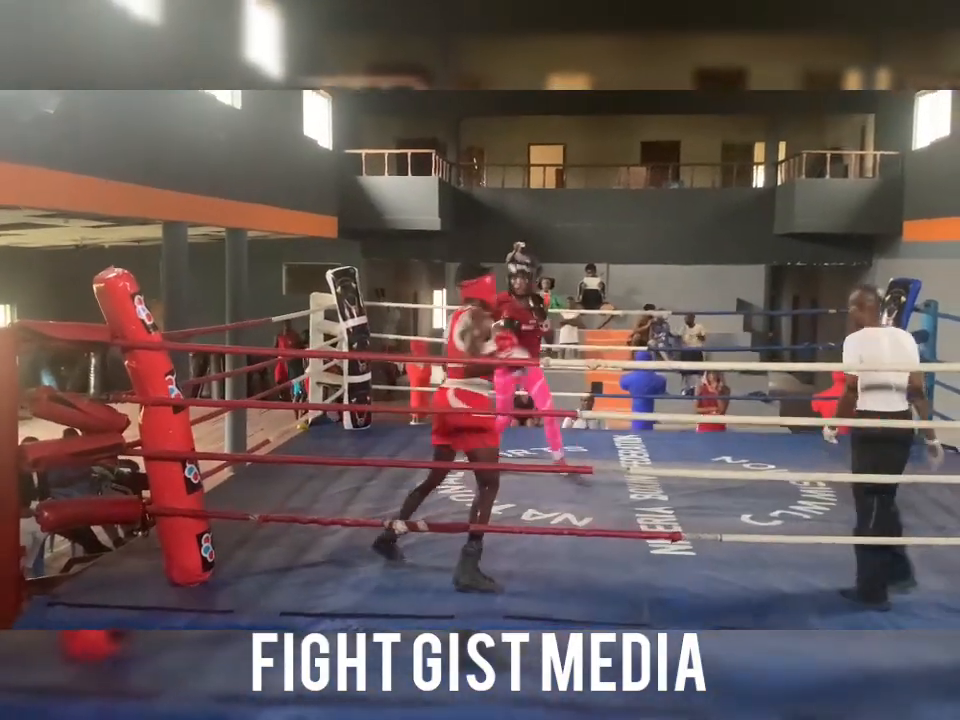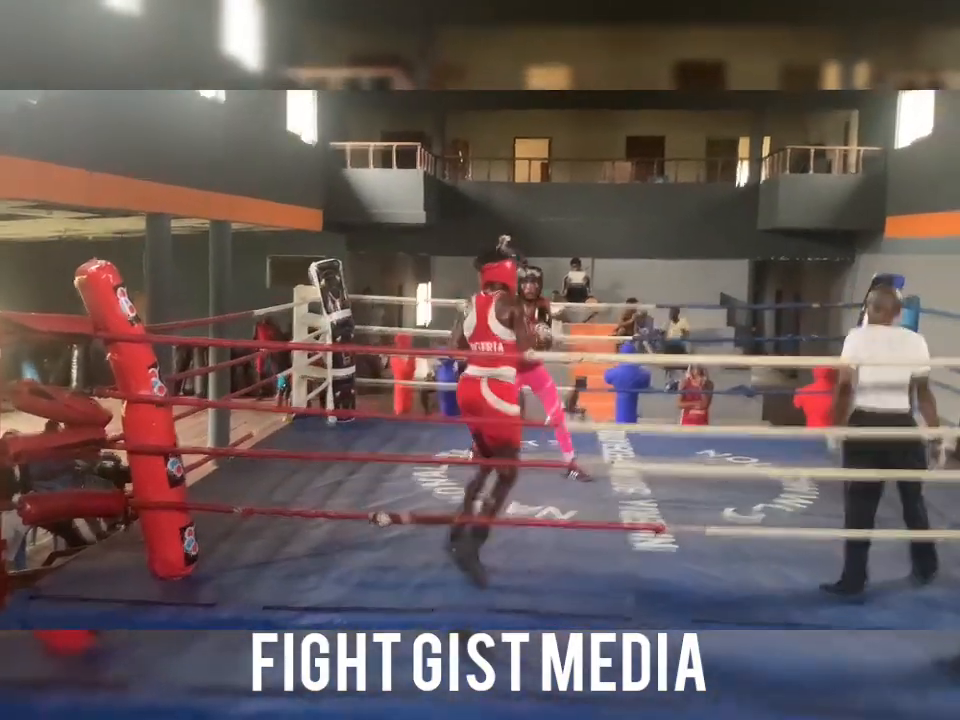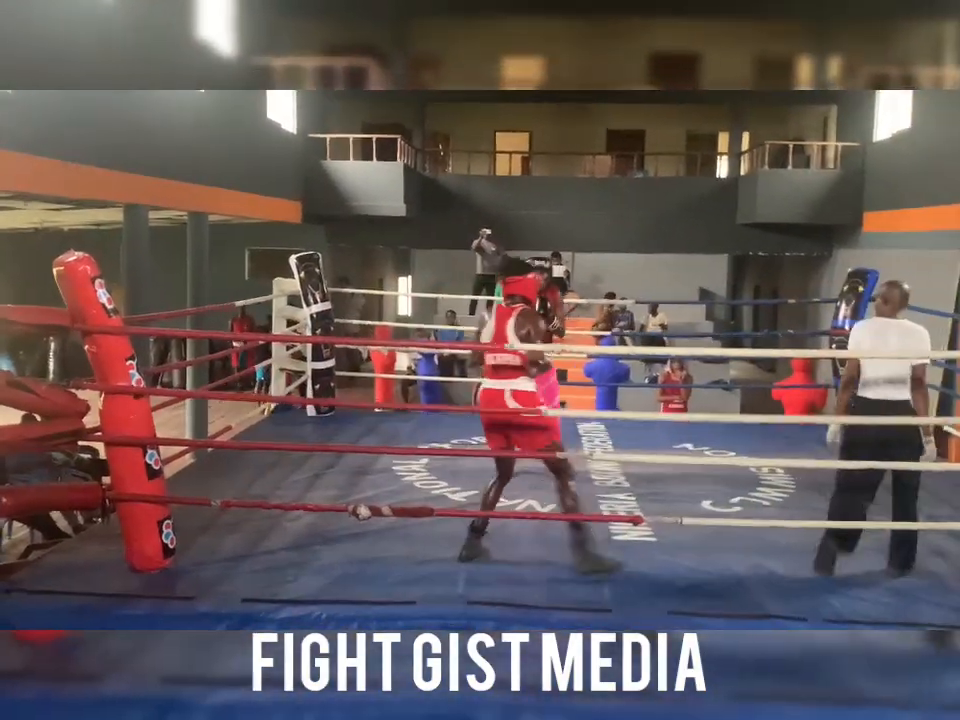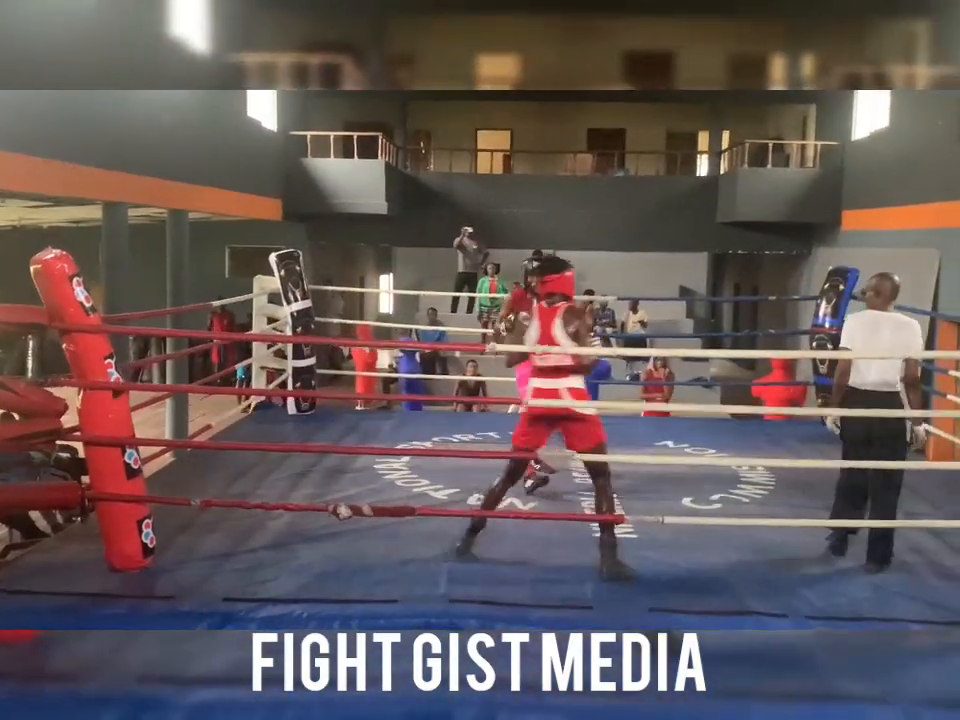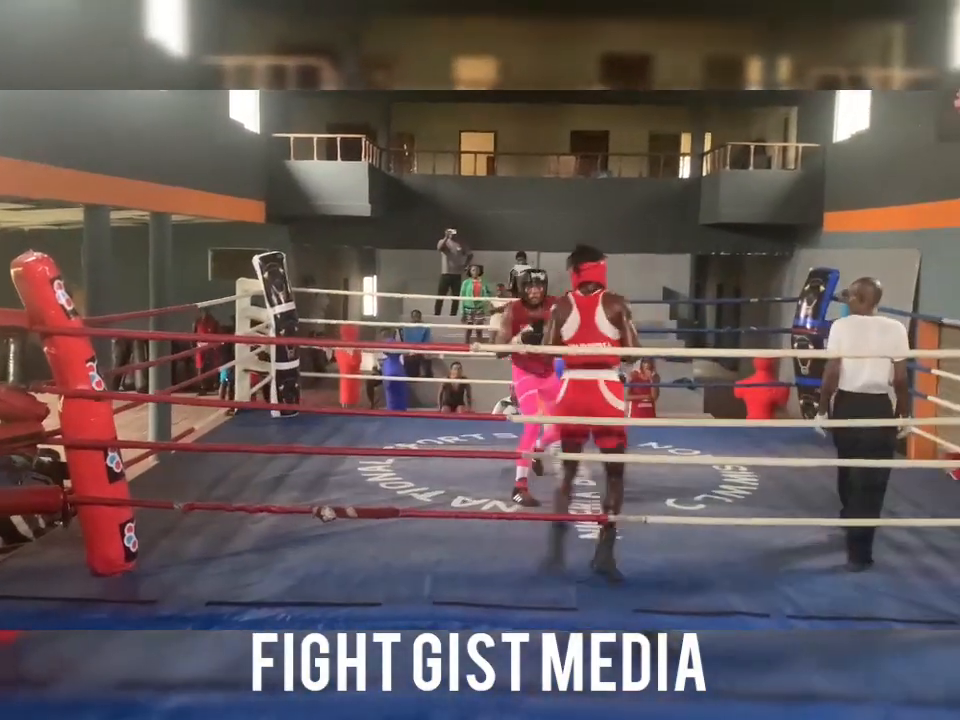
dt=0.2s
person 1, frame 1
left shoulder: (458, 316)
right shoulder: (479, 318)
right elbow: (475, 365)
right wrist: (499, 357)
left hip: (447, 397)
right hip: (469, 400)
left knee: (435, 476)
right knee: (488, 483)
left ankle: (389, 534)
right ankle: (468, 568)
person 1, frame 2
left shoulder: (470, 304)
right shoulder: (510, 303)
left elbow: (456, 348)
right elbow: (526, 353)
left hip: (468, 387)
right hip: (496, 392)
left knee: (485, 466)
right knee: (507, 474)
left ankle: (459, 536)
right ankle: (471, 547)
person 1, frame 3
left shoulder: (491, 314)
right shoulder: (530, 318)
left elbow: (481, 357)
right elbow: (537, 366)
right wrist: (550, 364)
left hip: (489, 398)
right hip: (521, 401)
left knee: (504, 474)
right knee: (564, 475)
left ankle: (471, 543)
right ankle: (585, 553)
person 1, frame 4
left shoulder: (529, 315)
right shoulder: (576, 315)
left elbow: (512, 358)
right elbow: (593, 363)
right wrist: (581, 355)
left hip: (538, 400)
right hip: (572, 400)
left knee: (511, 474)
right knee: (601, 478)
left ankle: (469, 538)
right ankle: (608, 559)
person 1, frame 5
left shoulder: (562, 306)
right shoulder: (615, 304)
left elbow: (548, 350)
right elbow: (634, 350)
left hip: (571, 393)
right hip: (607, 393)
left knee: (569, 471)
right knee: (615, 475)
left ankle: (556, 547)
right ankle: (604, 554)
person 2, frame 1
left shoulder: (855, 340)
right shoulder: (905, 339)
left elbow: (849, 393)
right elbow: (918, 391)
left wrist: (832, 425)
right wrist: (930, 437)
left hip: (868, 426)
right hip: (900, 426)
left knee: (868, 504)
right knee: (886, 500)
left ankle: (873, 589)
right ankle: (898, 572)
person 2, frame 2
left shoulder: (858, 336)
right shoulder: (915, 341)
left elbow: (844, 386)
right elbow: (923, 393)
left wrist: (837, 426)
right wrist: (937, 437)
left hip: (864, 424)
right hip: (901, 425)
left knee: (860, 502)
right knee: (912, 498)
left ankle: (853, 579)
right ankle: (924, 568)
person 2, frame 3
left shoulder: (862, 329)
right shoulder: (918, 334)
left elbow: (849, 378)
right elbow: (918, 384)
left wrist: (836, 420)
right wrist: (928, 433)
left hip: (865, 413)
right hip: (901, 416)
left knee: (851, 485)
right knee: (905, 490)
left ankle: (831, 549)
right ankle: (900, 561)
person 2, frame 4
left shoulder: (855, 320)
right shoulder: (910, 327)
left elbow: (842, 370)
right elbow: (912, 380)
left wrist: (833, 406)
right wrist: (917, 421)
left hip: (856, 402)
right hip: (889, 406)
left knee: (851, 475)
right knee: (885, 482)
left ankle: (840, 536)
right ankle: (877, 556)
person 2, frame 5
left shoulder: (841, 326)
right shoulder: (895, 329)
left elbow: (831, 374)
right elbow: (900, 379)
left wrist: (822, 409)
right wrist: (904, 415)
left hip: (846, 405)
right hip: (877, 407)
left knee: (848, 472)
right knee: (870, 480)
left ankle: (851, 524)
right ankle: (858, 552)
person 3, frame 1
left shoulder: (536, 300)
right shoulder: (499, 301)
left wrist: (542, 320)
right wrist: (502, 326)
left hip: (529, 365)
right hip: (506, 363)
left knee: (549, 411)
right knee: (503, 417)
left ankle: (559, 459)
person 3, frame 2
left shoulder: (543, 307)
left elbow: (548, 344)
left wrist: (545, 330)
left hip: (535, 367)
left knee: (557, 414)
left ankle: (570, 464)
person 3, frame 3
left shoulder: (554, 297)
right shoulder: (516, 297)
left elbow: (560, 331)
right elbow: (503, 323)
left wrist: (549, 325)
left hip: (543, 357)
right hip: (522, 358)
left knee: (553, 408)
right knee: (524, 408)
left ankle: (553, 457)
person 3, frame 4
right shoulder: (516, 297)
right elbow: (498, 330)
right wrist: (507, 324)
right hip: (525, 361)
left ankle: (535, 457)
right ankle: (529, 473)
person 3, frame 5
left shoulder: (553, 306)
right shoulder: (512, 311)
right elbow: (500, 349)
right wrist: (522, 337)
left hip: (548, 371)
right hip: (524, 373)
right knee: (533, 425)
left ankle: (535, 452)
right ankle: (520, 486)
